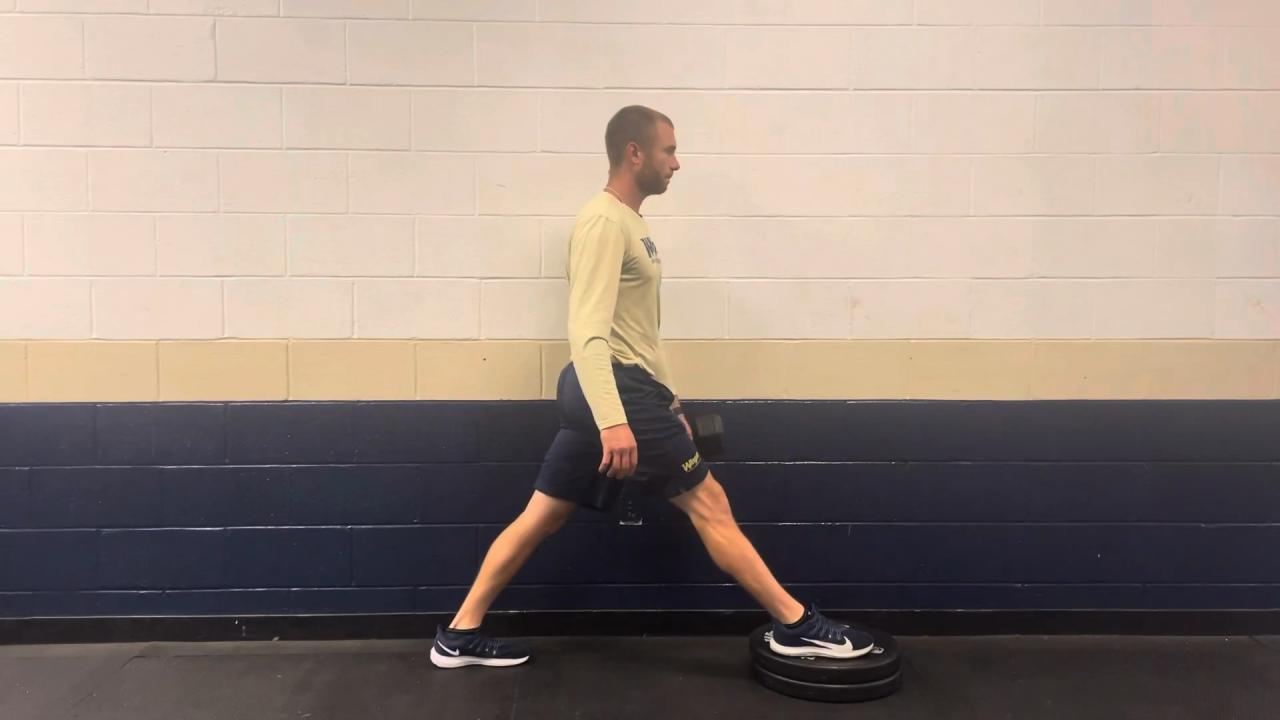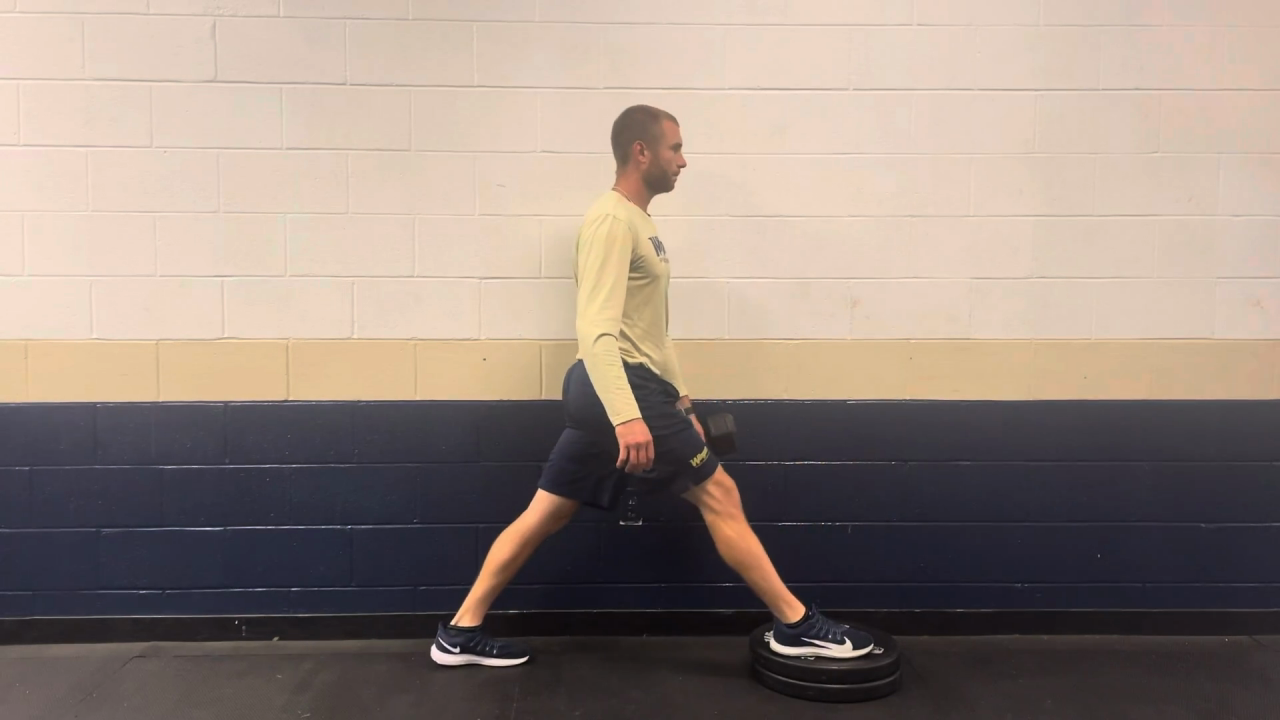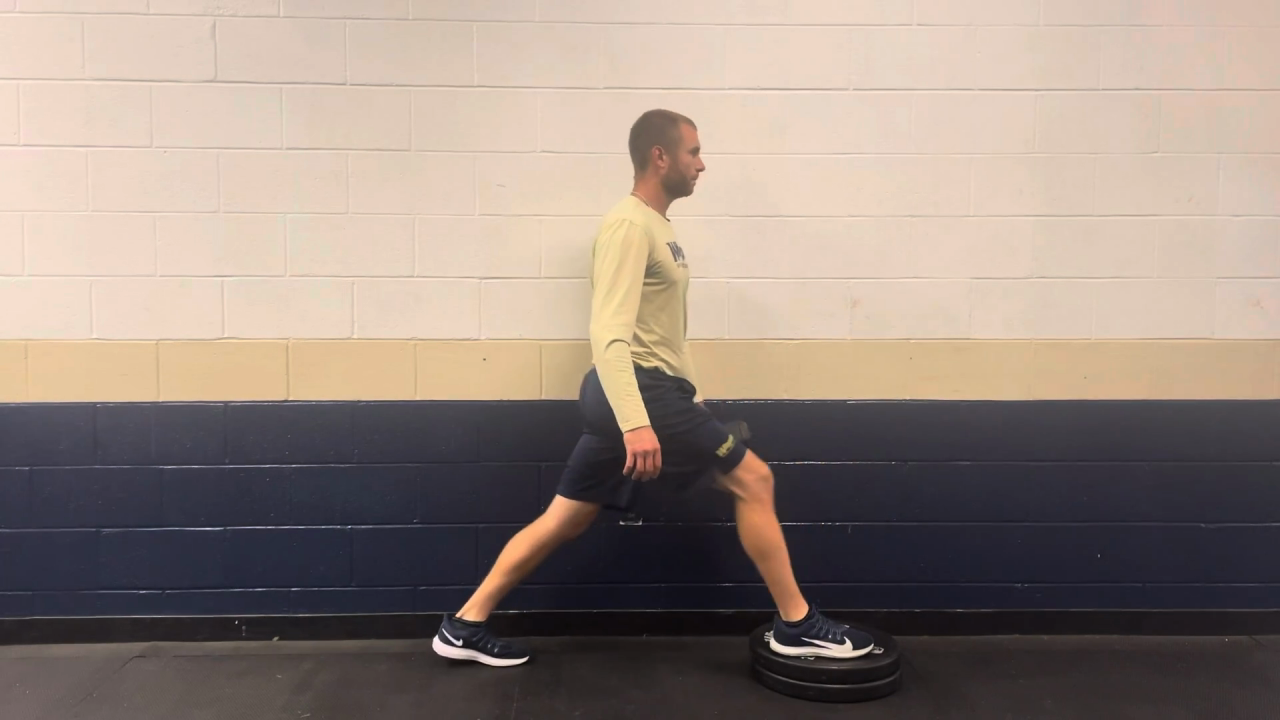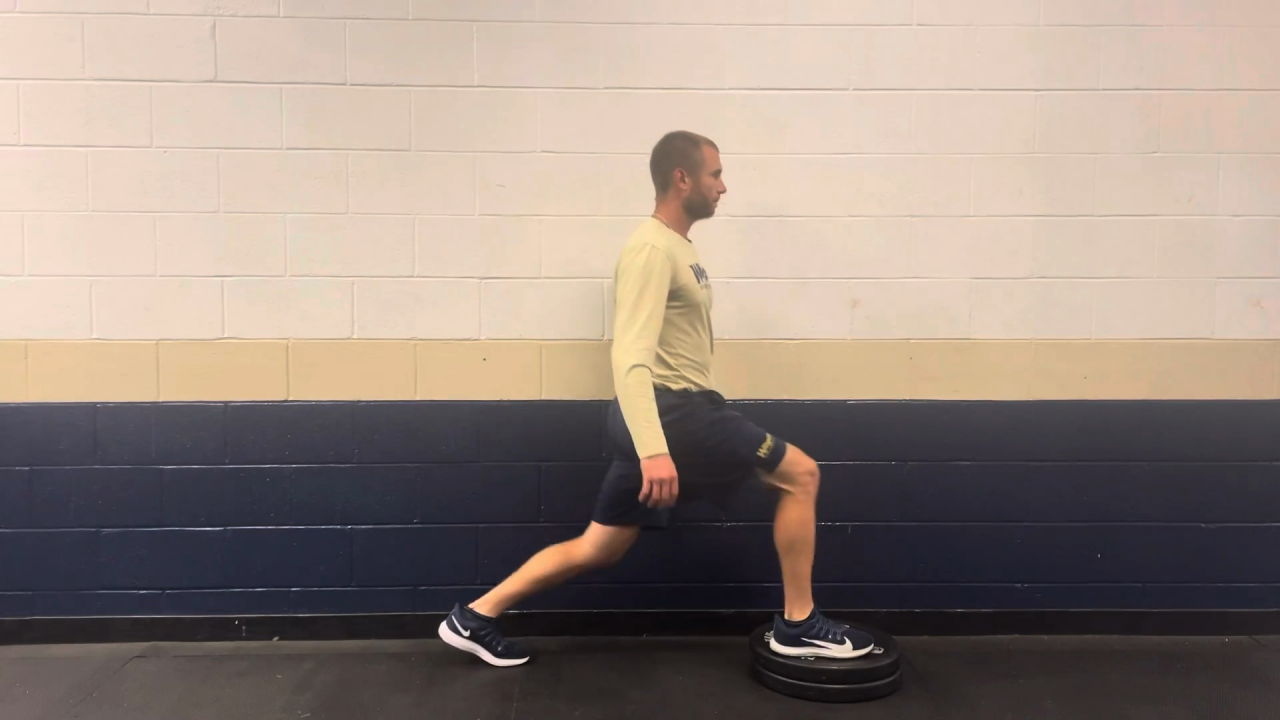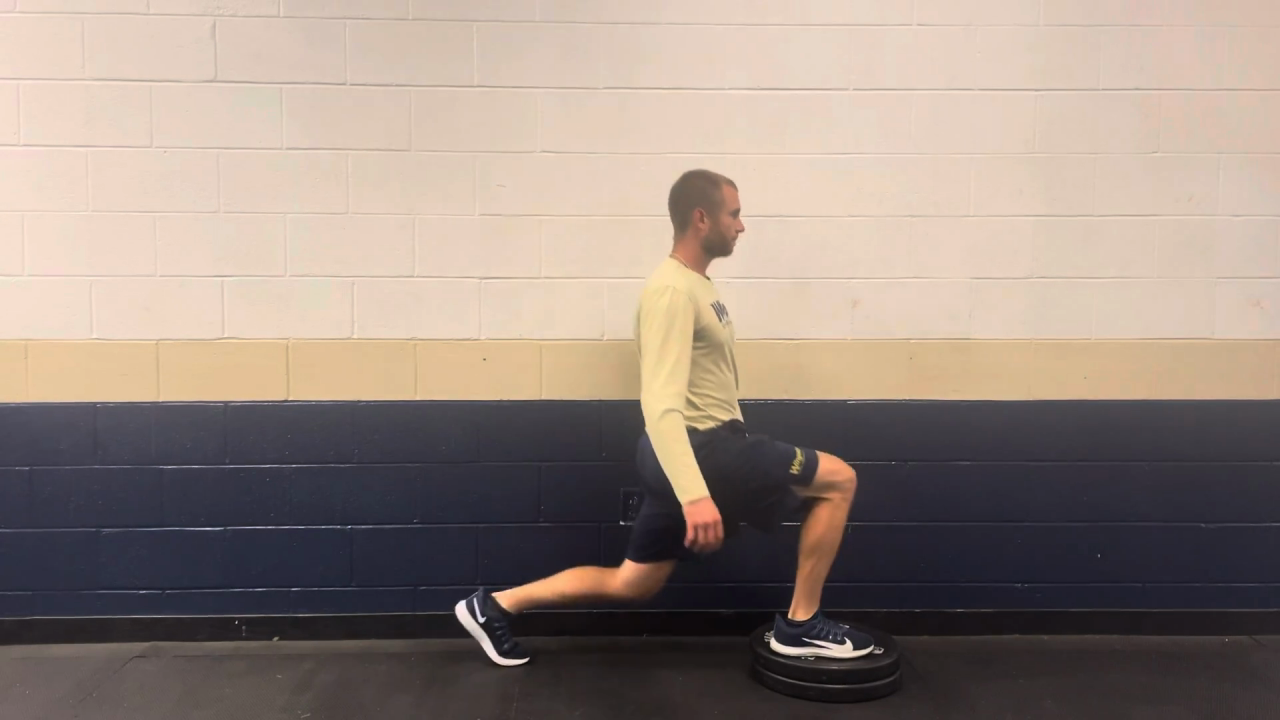
dt=0.2s
person 1, frame 1
left shoulder: (626, 223)
right shoulder: (605, 223)
right elbow: (587, 331)
left wrist: (671, 403)
right wrist: (613, 420)
left hip: (604, 391)
right hip: (615, 389)
left knee: (542, 515)
right knee: (709, 503)
left ankle: (460, 634)
right ankle: (797, 624)
person 1, frame 2
left shoulder: (633, 222)
right shoulder: (613, 221)
right elbow: (597, 330)
left wrist: (680, 400)
right wrist: (628, 416)
left hip: (604, 391)
right hip: (621, 389)
left knee: (545, 513)
right knee: (719, 495)
left ankle: (461, 631)
right ankle: (797, 625)
person 1, frame 3
left shoulder: (653, 226)
right shoulder: (630, 226)
right elbow: (610, 335)
left wrist: (694, 403)
right wrist: (637, 423)
left hip: (641, 390)
right hip: (640, 391)
left knee: (563, 519)
right knee: (753, 481)
left ankle: (466, 624)
right ankle: (798, 624)
person 1, frame 4
left shoulder: (676, 247)
right shoulder: (653, 250)
right elbow: (631, 360)
right wrist: (655, 450)
left hip: (668, 410)
right hip: (672, 411)
left knee: (598, 547)
right knee: (800, 475)
left ankle: (476, 616)
right ankle: (799, 624)
person 1, frame 5
left shoulder: (694, 284)
right shoulder: (672, 292)
right elbow: (661, 404)
right wrist: (695, 496)
left hip: (700, 446)
right hip: (701, 447)
left knee: (632, 582)
right knee: (837, 481)
left ankle: (494, 606)
right ankle: (801, 625)
